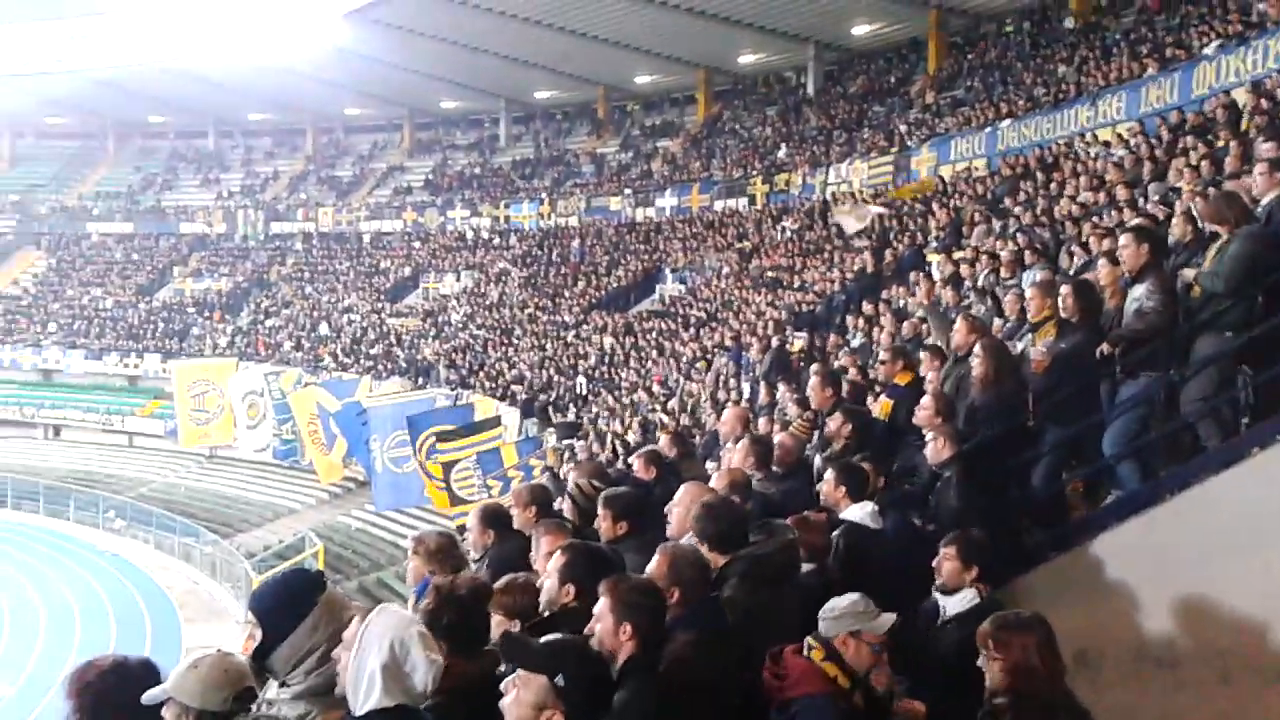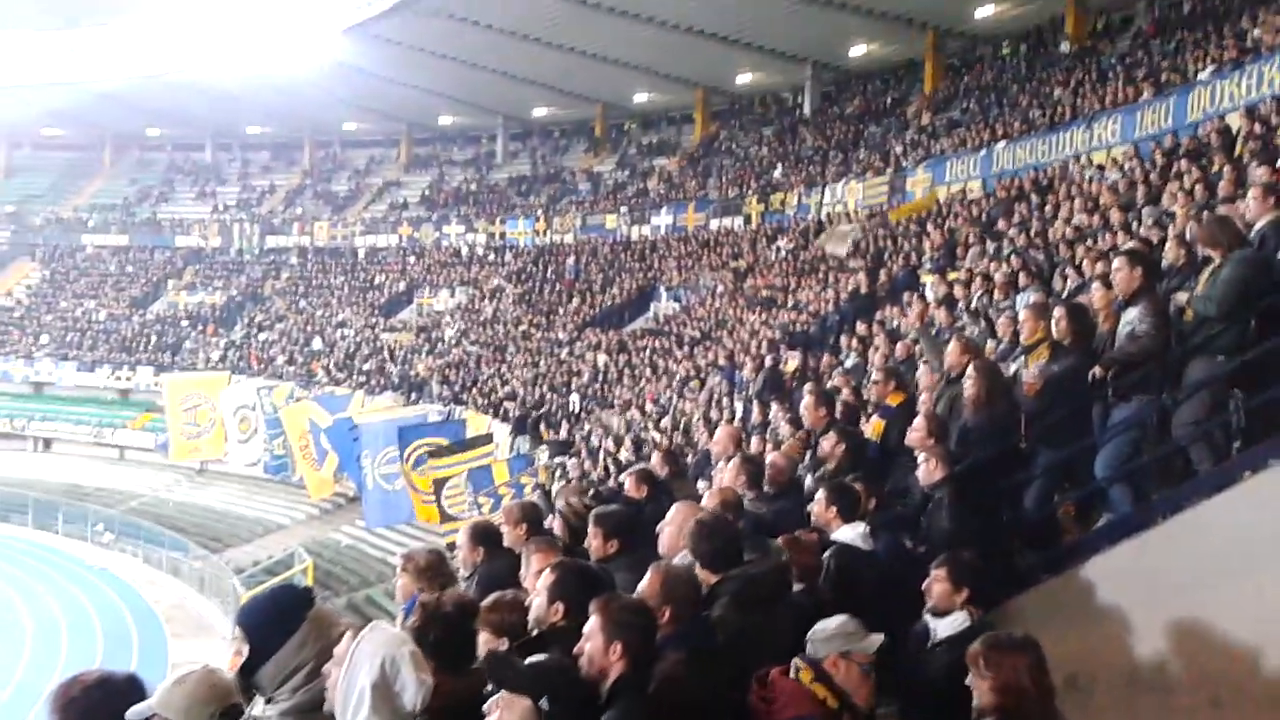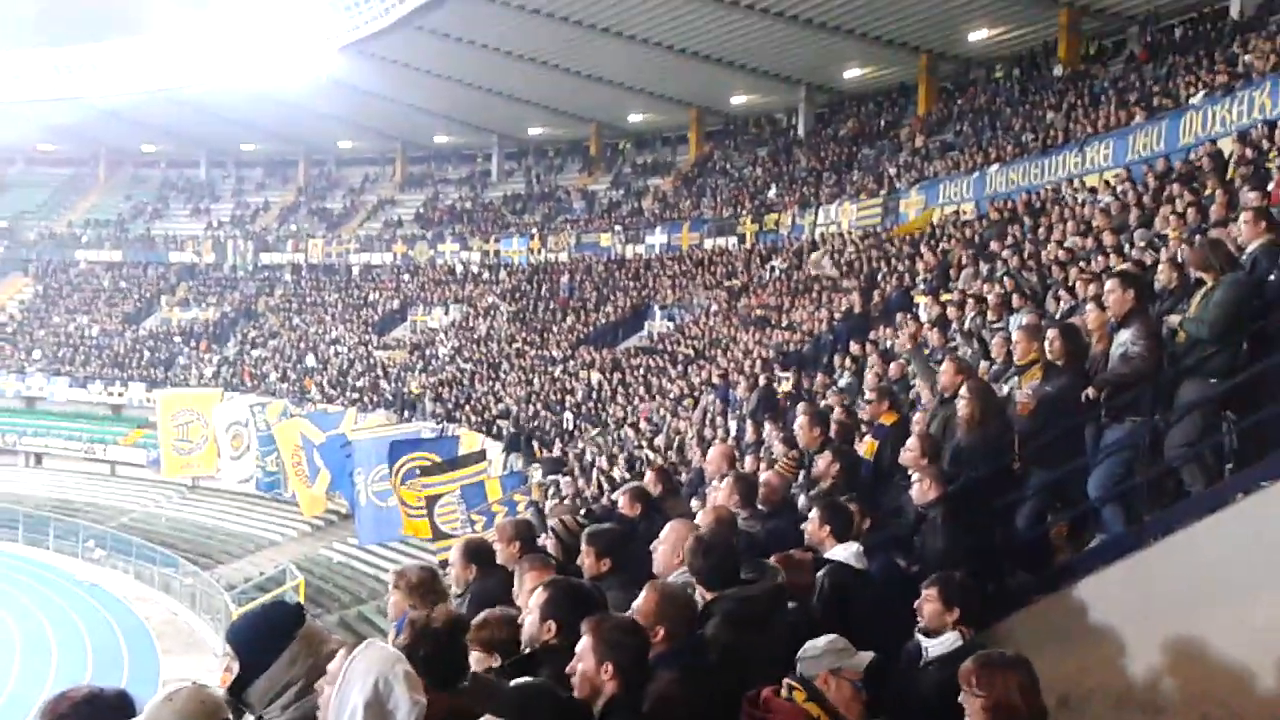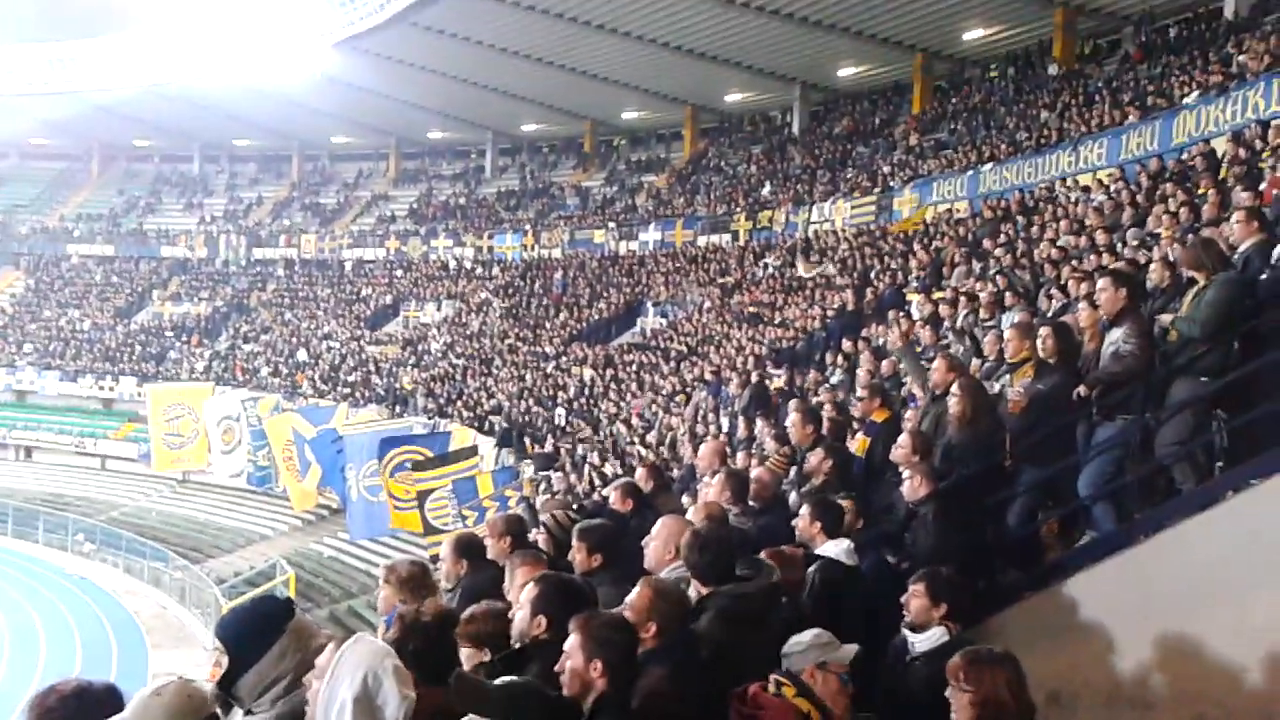
dt=0.1s
person 1, frame 1
left shoulder: (1156, 281)
right shoulder: (1136, 285)
left elbow: (1155, 320)
left wrist: (1114, 338)
left hip: (1145, 375)
right hip: (1131, 373)
left knee: (1114, 444)
right knee: (1133, 445)
person 1, frame 2
left shoulder: (1149, 305)
right shoulder: (1129, 308)
left elbow: (1148, 344)
left wrist: (1106, 361)
left hip: (1136, 398)
right hip: (1123, 397)
left knee: (1106, 467)
right knee: (1128, 468)
person 1, frame 3
left shoulder: (1141, 326)
right shoulder: (1122, 330)
left elbow: (1140, 365)
left wrist: (1099, 383)
left hip: (1129, 419)
right hip: (1116, 418)
left knee: (1099, 488)
right knee: (1118, 489)
person 1, frame 4
left shoulder: (1133, 325)
right shoulder: (1114, 328)
left elbow: (1131, 364)
left wrist: (1091, 381)
left hip: (1120, 417)
right hip: (1107, 416)
left knee: (1089, 486)
right knee: (1108, 486)
person 2, frame 1
left shoulder: (1247, 238)
right shoulder: (1226, 241)
left elbow: (1226, 282)
left wrist: (1196, 276)
right wrist: (1192, 275)
left hip: (1221, 329)
right hip: (1209, 327)
left knee: (1195, 402)
right knee: (1204, 401)
left ankle: (1224, 455)
right ankle: (1225, 454)
person 2, frame 2
left shoulder: (1240, 262)
right shoulder: (1216, 266)
left elbow: (1219, 306)
left wrist: (1189, 299)
right wrist: (1181, 300)
left hip: (1214, 353)
right hip: (1199, 349)
left knee: (1186, 425)
right knee: (1196, 422)
left ankle: (1215, 475)
right ankle: (1216, 471)
person 2, frame 3
left shoulder: (1231, 284)
right shoulder: (1211, 286)
left elbow: (1210, 328)
left wrist: (1180, 320)
left hip: (1205, 376)
right hip: (1191, 371)
left knee: (1177, 446)
right knee: (1189, 444)
left ankle: (1205, 488)
person 2, frame 4
left shoulder: (1224, 283)
right shoulder: (1201, 286)
left elbow: (1203, 327)
left wrist: (1174, 320)
right wrist: (1165, 321)
left hip: (1198, 374)
right hip: (1184, 370)
left knee: (1169, 444)
right knee: (1188, 441)
left ankle: (1196, 493)
right ankle: (1199, 488)
